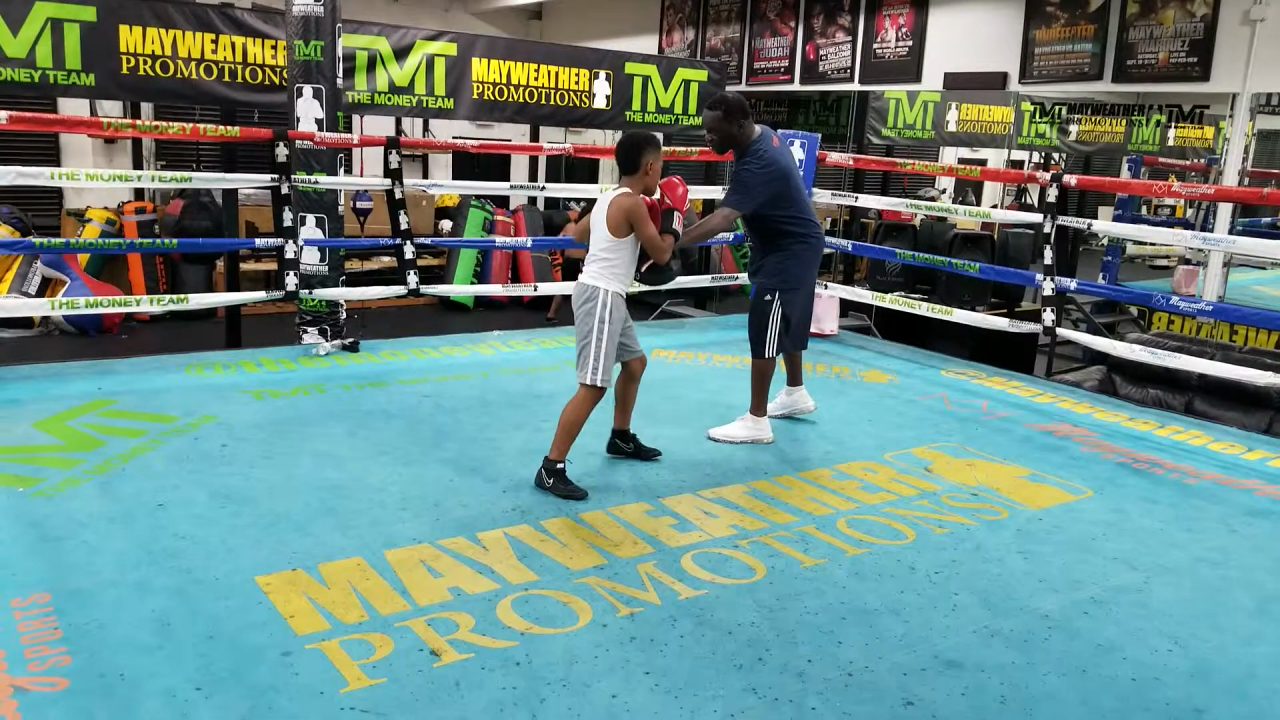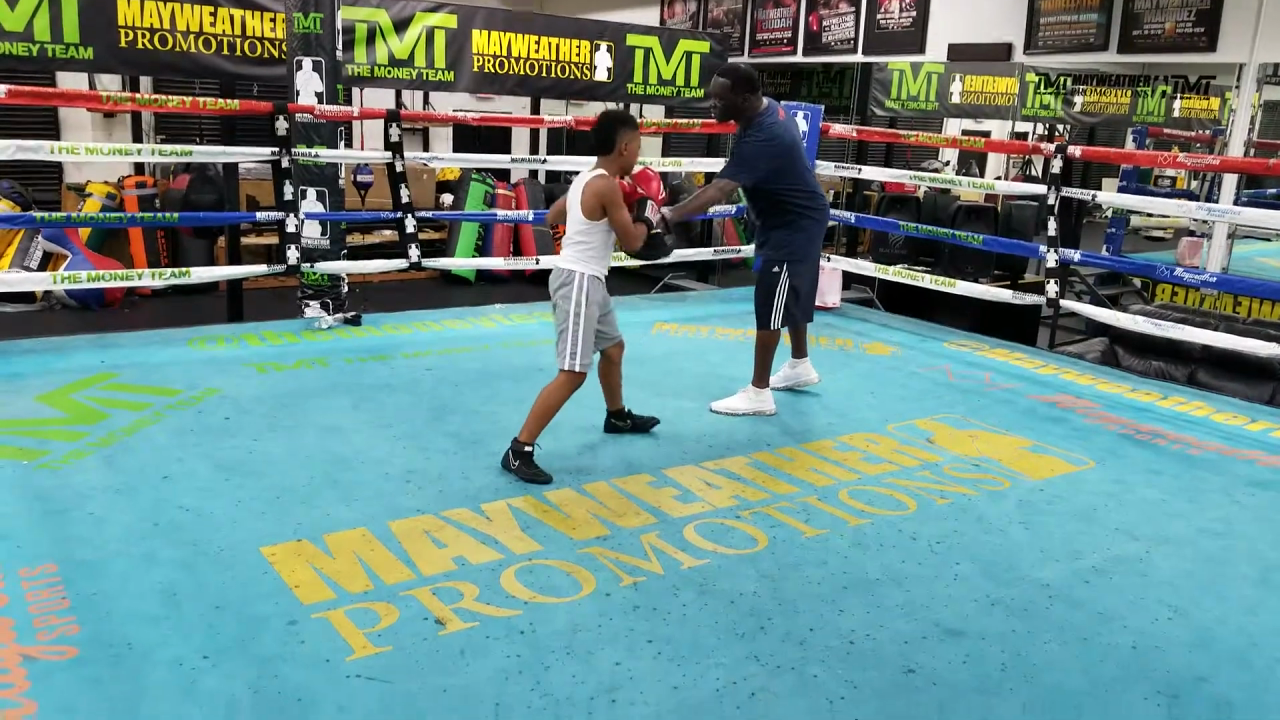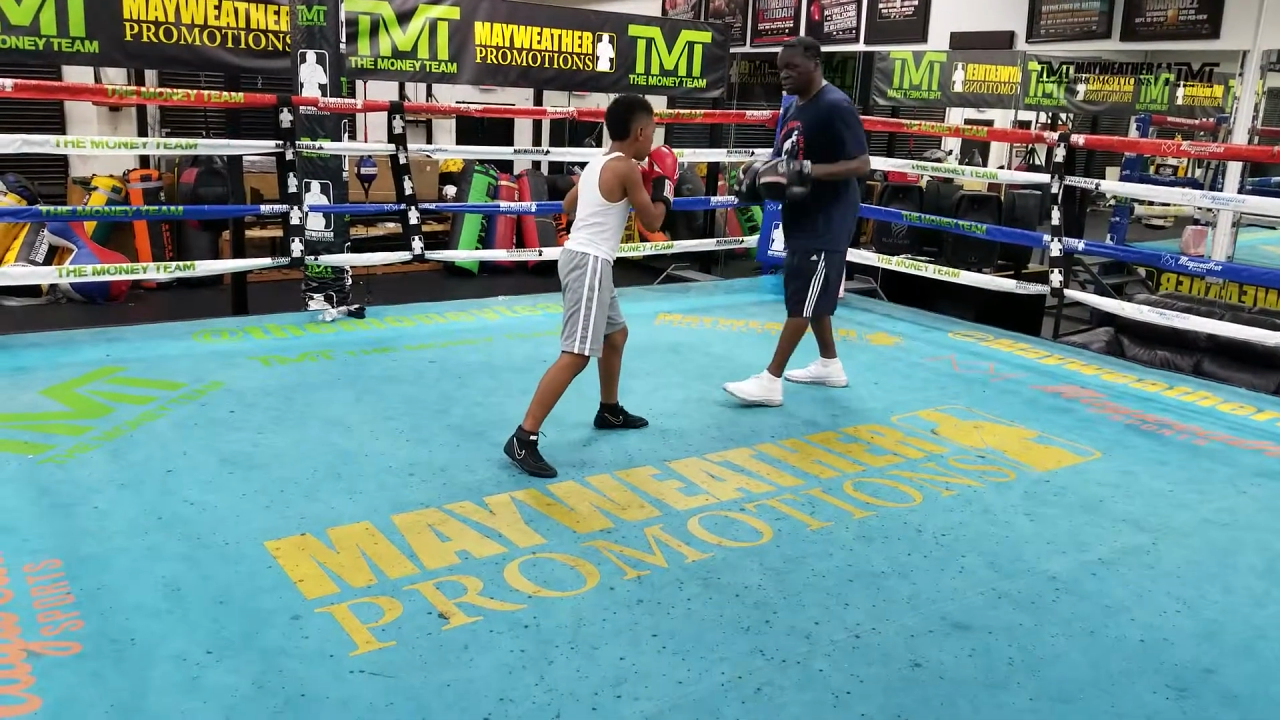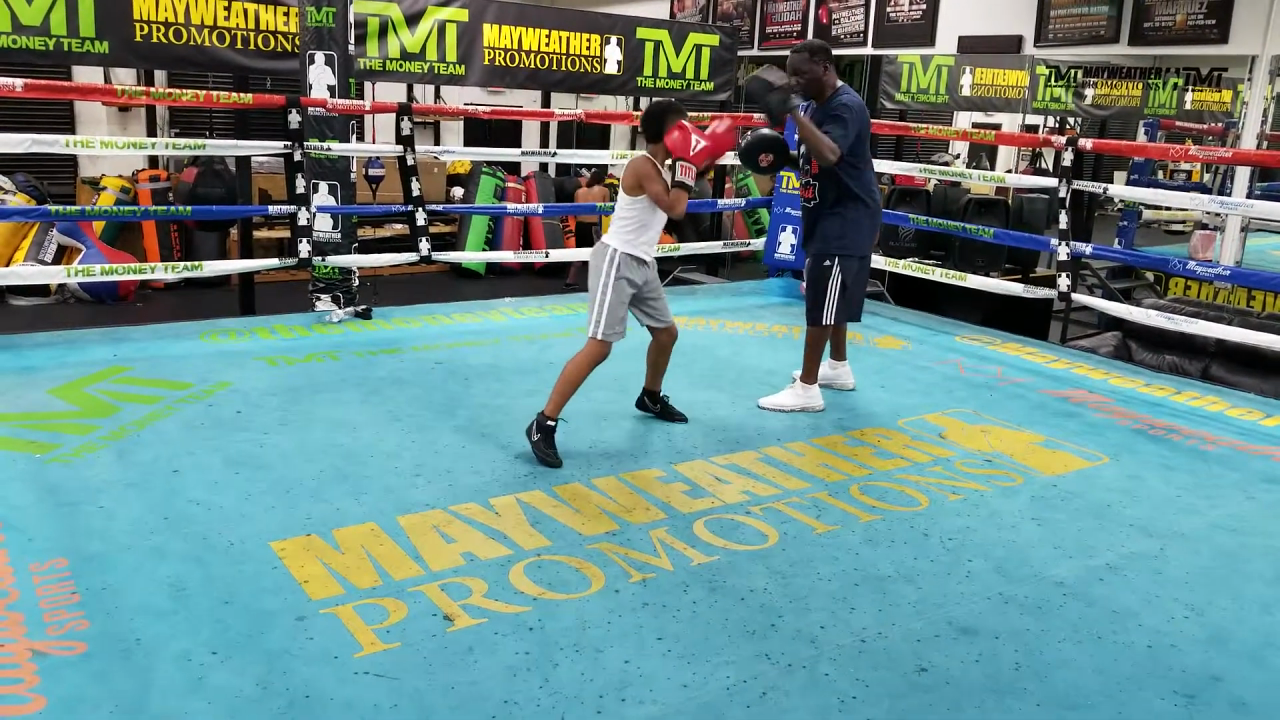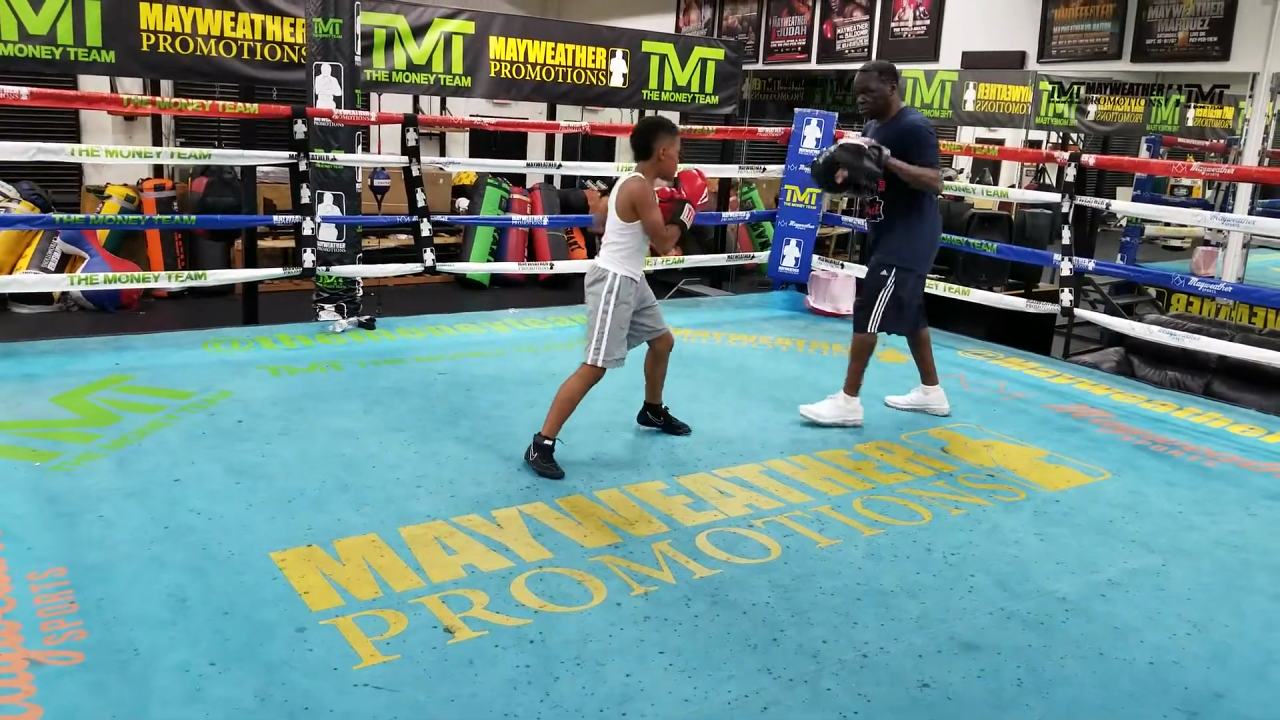
dt=0.7s
person 1, frame 1
left shoulder: (609, 198)
right shoulder: (632, 203)
left elbow: (577, 235)
right elbow: (660, 254)
right wrist: (673, 213)
left hip: (607, 296)
right hip: (601, 296)
left knee: (635, 363)
right knee: (593, 386)
left ankle: (621, 438)
right ankle: (550, 469)
person 1, frame 2
left shoulder: (584, 180)
right shoulder: (606, 186)
left elbow: (552, 217)
right elbow: (633, 243)
right wrist: (648, 207)
left hip: (587, 280)
right hip: (578, 281)
left knee: (613, 349)
right knee: (573, 373)
left ankle: (618, 416)
right ankle: (519, 451)
person 1, frame 3
left shoulder: (597, 164)
right shoulder: (625, 168)
left elbow: (568, 206)
right elbow: (652, 223)
right wrist: (664, 181)
left hip: (585, 259)
right hip: (590, 263)
left knee: (616, 335)
right knee: (576, 355)
left ankle: (609, 411)
right ankle: (523, 440)
person 1, frame 4
left shoulder: (657, 166)
right shoulder: (643, 165)
right elbow: (676, 210)
right wrist: (684, 163)
left hip: (640, 263)
right hip: (616, 260)
left knee: (667, 332)
right knee: (598, 347)
left ankle: (651, 397)
right ankle: (543, 426)
person 1, frame 5
left shoulder: (632, 182)
right shoulder: (640, 189)
left elbow: (601, 220)
right elbow: (664, 243)
right wrist: (687, 205)
left hip: (630, 280)
right hip: (613, 281)
left knee: (663, 342)
right knee: (594, 367)
left ankle: (653, 410)
right ankle: (541, 445)
person 2, frame 1
left shoulder: (759, 164)
right shoulder: (763, 135)
left elbow: (721, 219)
left wrist: (672, 243)
left hip: (790, 250)
right hip: (791, 244)
left knee: (764, 330)
right knee: (786, 322)
left ankle: (756, 421)
right ankle: (796, 394)
person 2, frame 2
left shoulder: (762, 137)
right shoulder: (768, 109)
left elbow: (718, 191)
left wrist: (667, 217)
left hip: (795, 224)
right hip: (793, 217)
left knee: (770, 303)
right knee: (788, 296)
left ankle: (758, 393)
right ankle: (800, 366)
person 2, frame 3
left shoulder: (836, 106)
right shoulder: (795, 107)
left elbow: (860, 165)
left wrist: (807, 171)
right wrist: (767, 170)
left hip: (828, 217)
right hip: (802, 214)
left knee: (801, 297)
right knee: (812, 293)
left ankle: (771, 380)
right ankle: (829, 365)
person 2, frame 4
left shoulder: (846, 105)
right shoulder: (816, 105)
left elbow: (829, 155)
left wrist: (792, 110)
left hip: (849, 217)
right hip: (827, 214)
left knee: (822, 298)
right knee: (831, 296)
left ankle: (807, 389)
right ankle: (838, 367)
person 2, frame 5
left shoulder: (915, 127)
right shoulder: (872, 128)
left elbow: (933, 181)
left wrist: (886, 158)
right wrist: (845, 176)
left hip: (910, 235)
right hip: (889, 233)
left knee: (869, 311)
right knee: (909, 312)
left ankle: (849, 400)
right ankle: (931, 392)
